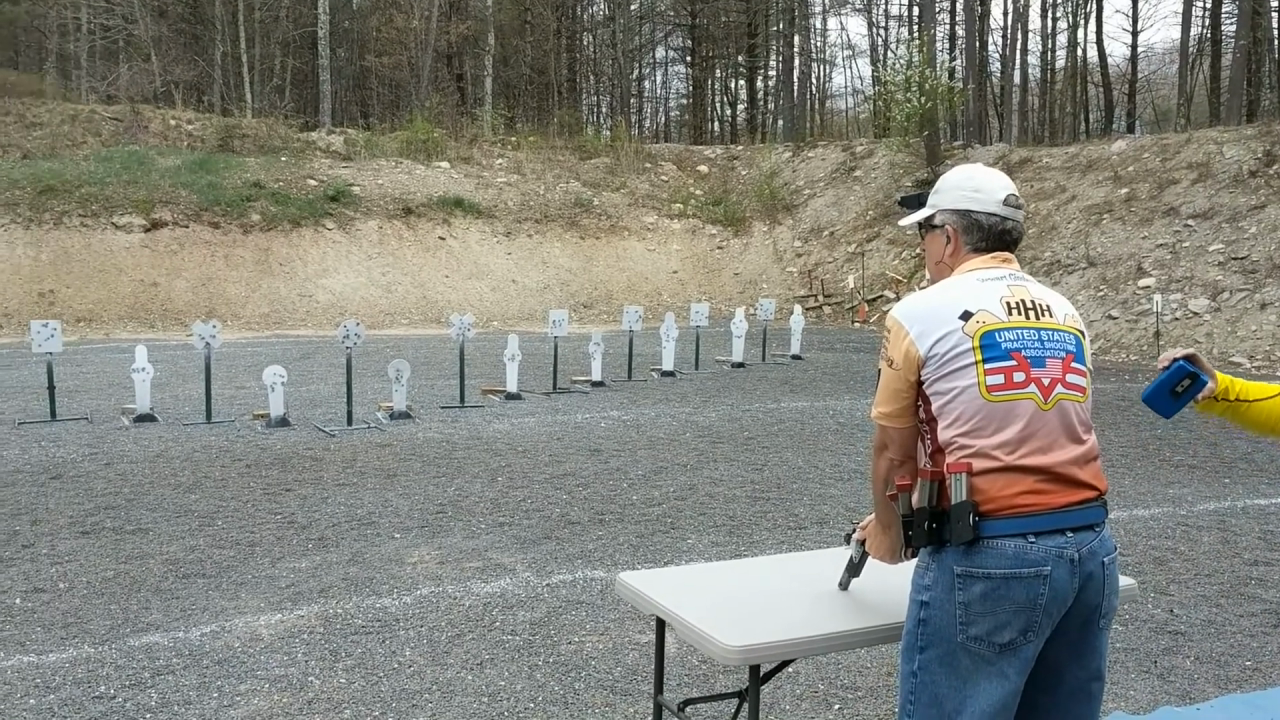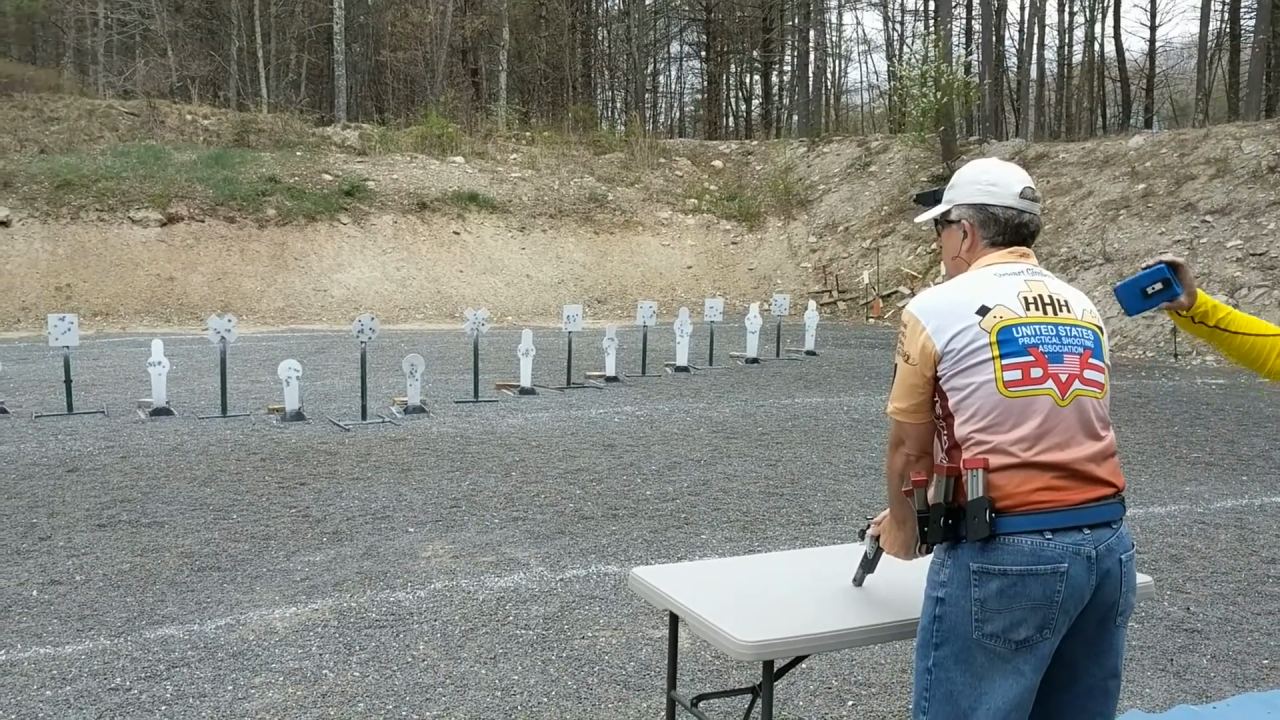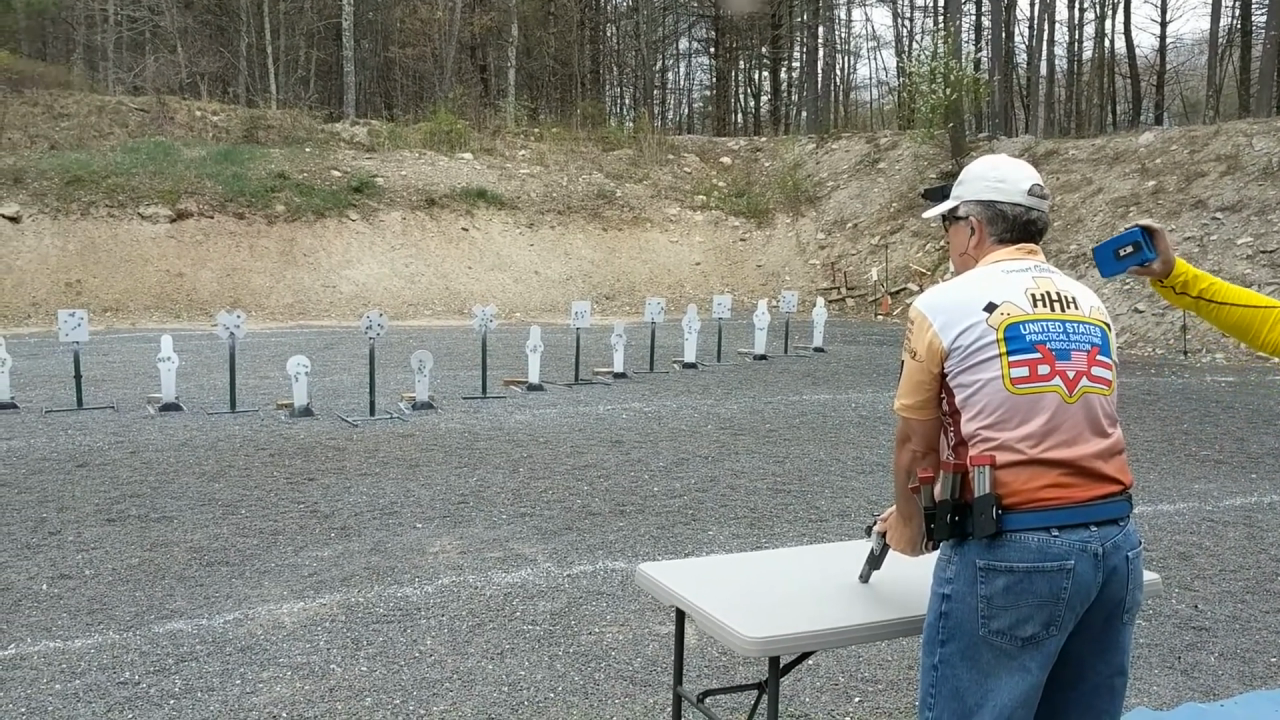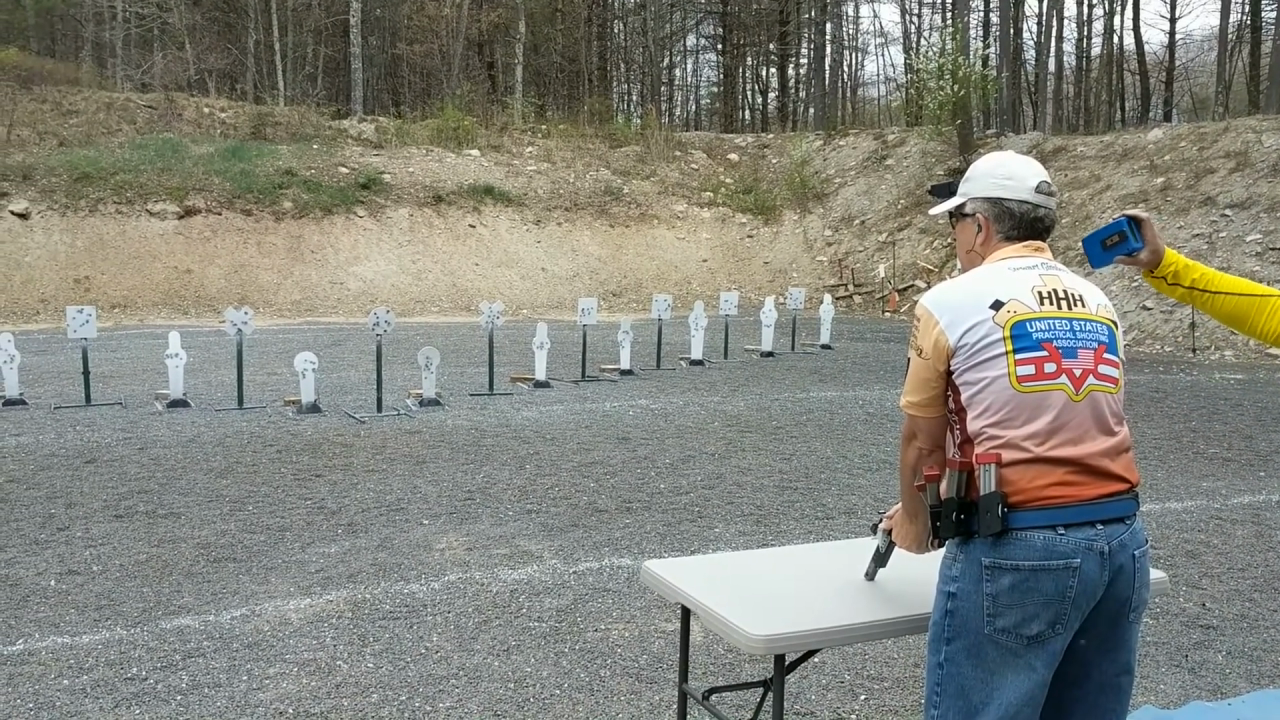
dt=0.7s
person 1, frame 1
left shoulder: (920, 313)
right shoulder: (1066, 312)
left elbow: (894, 452)
left wrist: (888, 530)
left hip: (989, 558)
right hip: (1089, 547)
person 1, frame 2
left shoulder: (937, 308)
right shoulder: (1084, 308)
left elbow: (910, 448)
left wrist: (903, 526)
left hip: (1004, 555)
right hip: (1107, 545)
person 1, frame 3
left shoulder: (944, 305)
right shoulder: (1091, 305)
left elbow: (917, 445)
left wrist: (909, 522)
left hip: (1011, 551)
right hip: (1114, 541)
person 1, frame 4
left shoulder: (950, 302)
right shoulder: (1098, 303)
left elbow: (923, 443)
left wrist: (915, 520)
left hip: (1017, 549)
right hip: (1121, 540)
